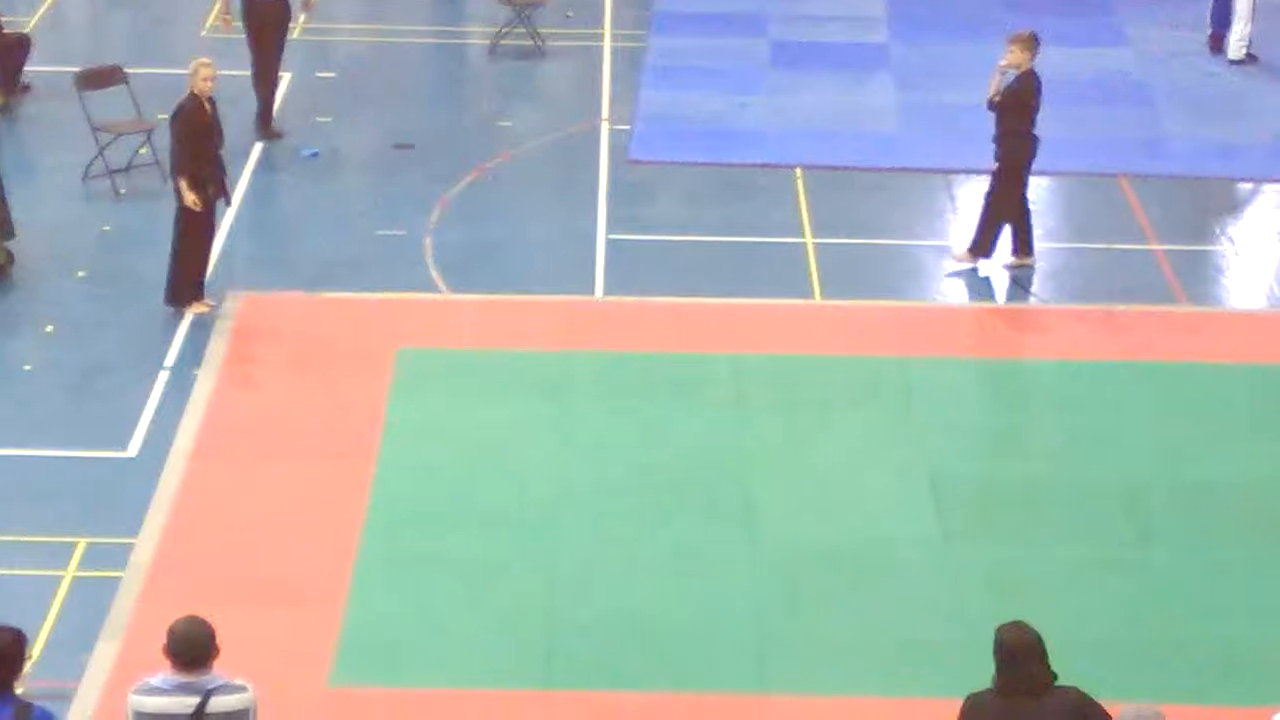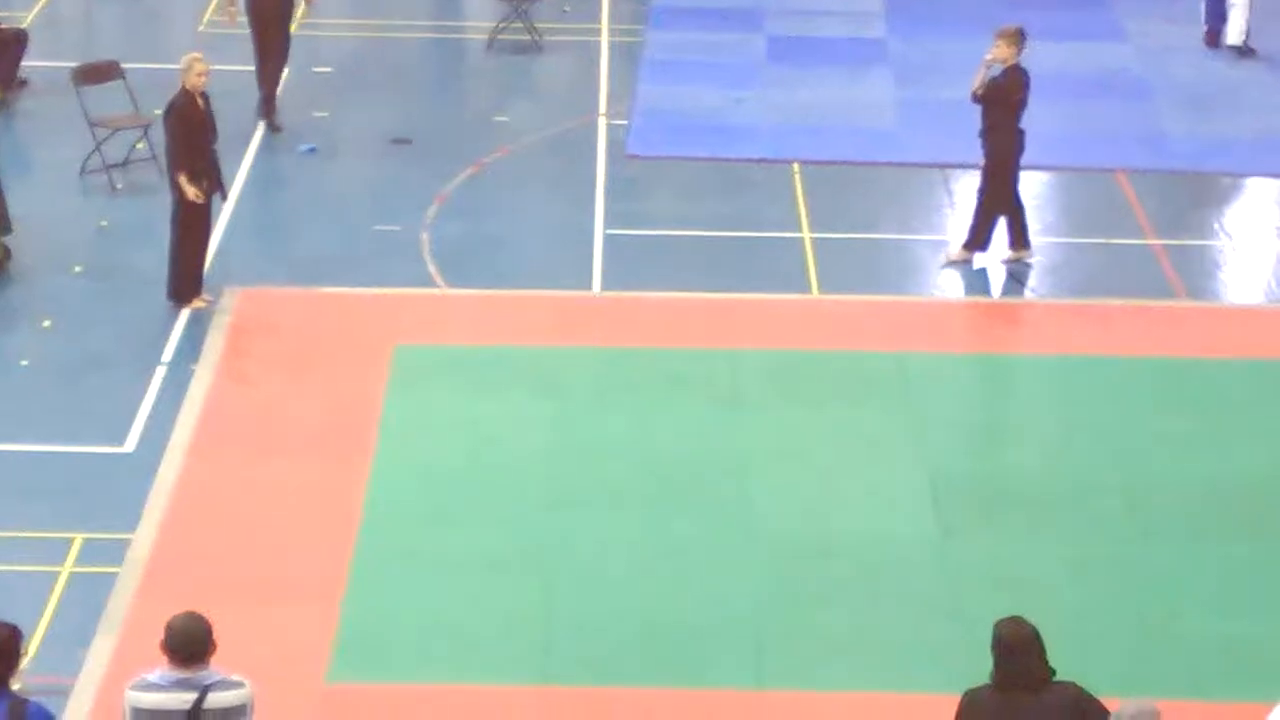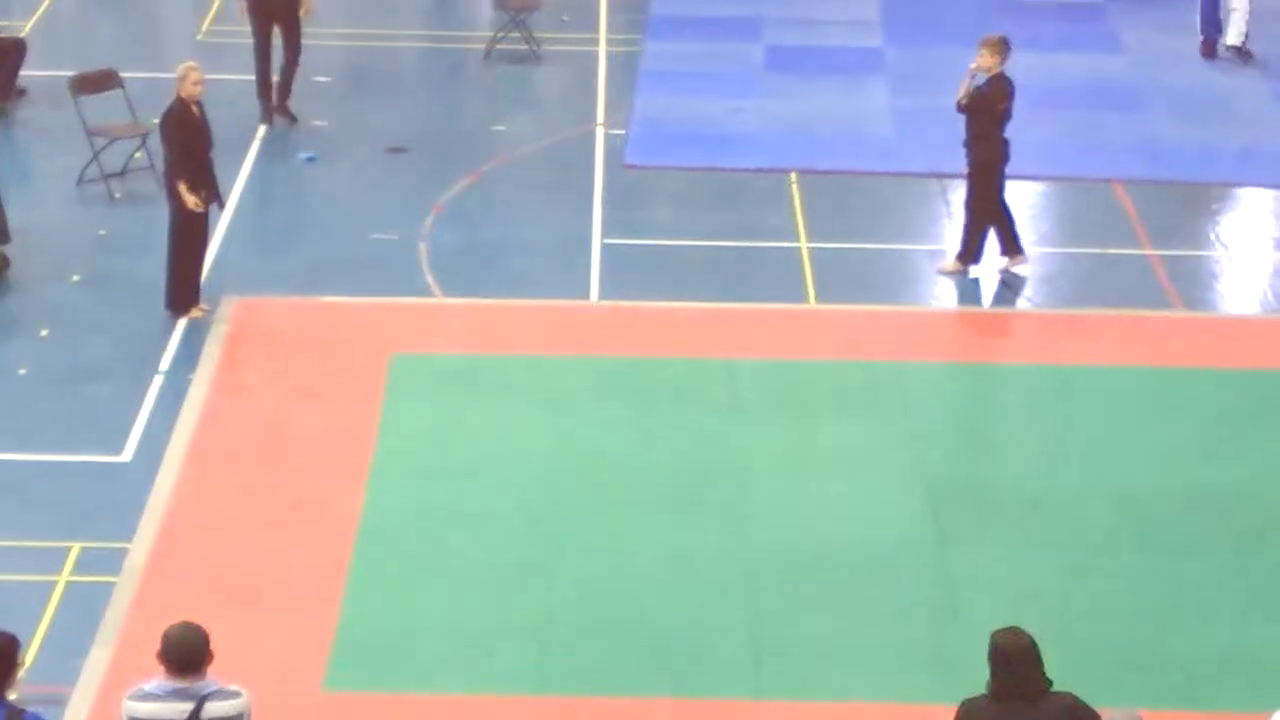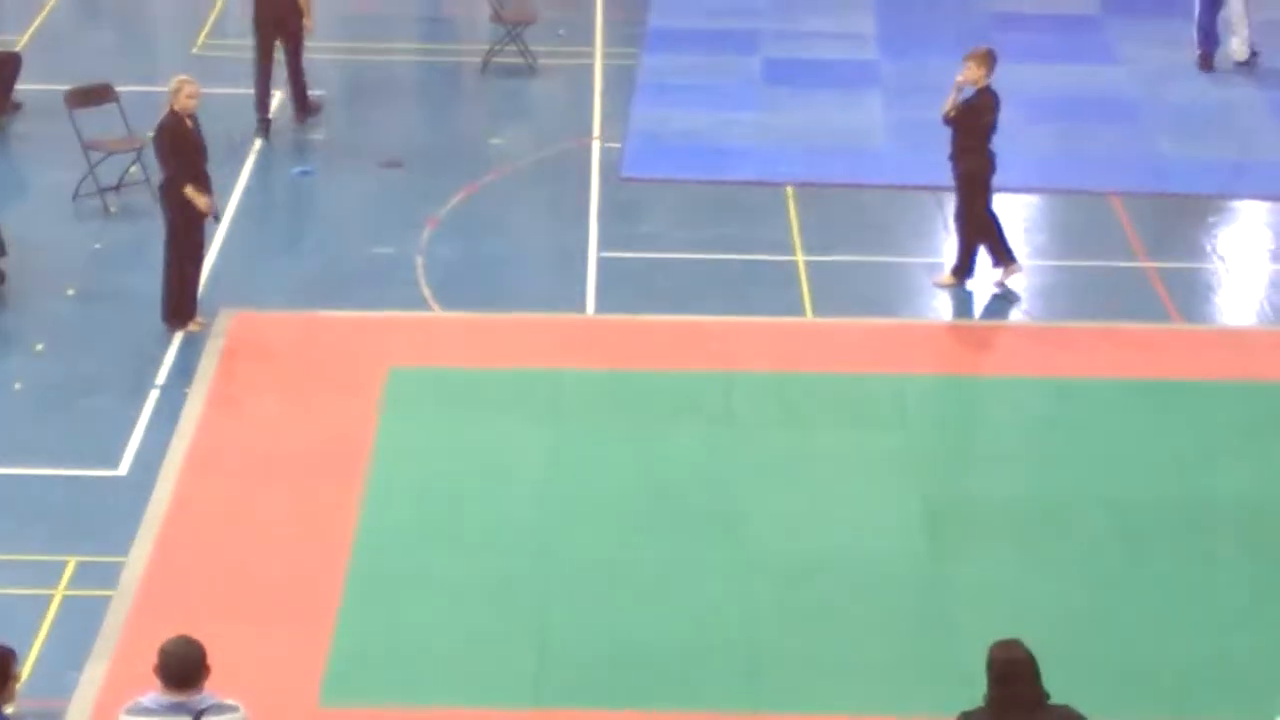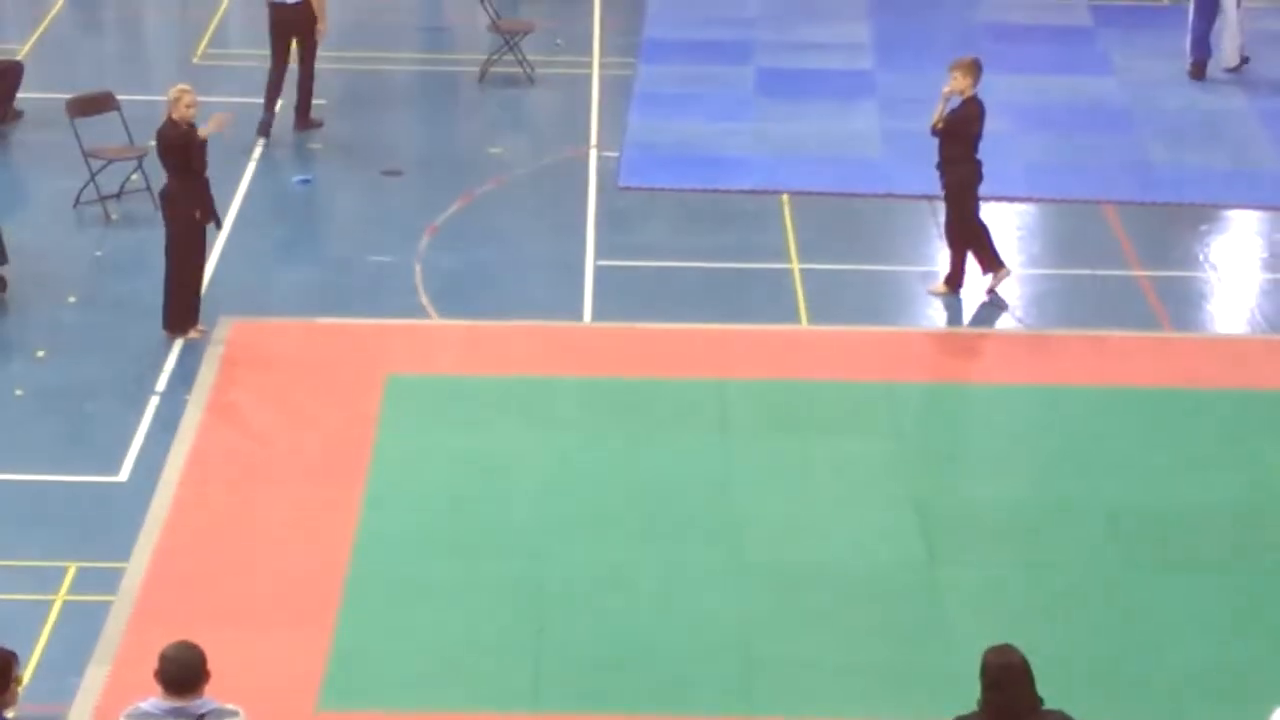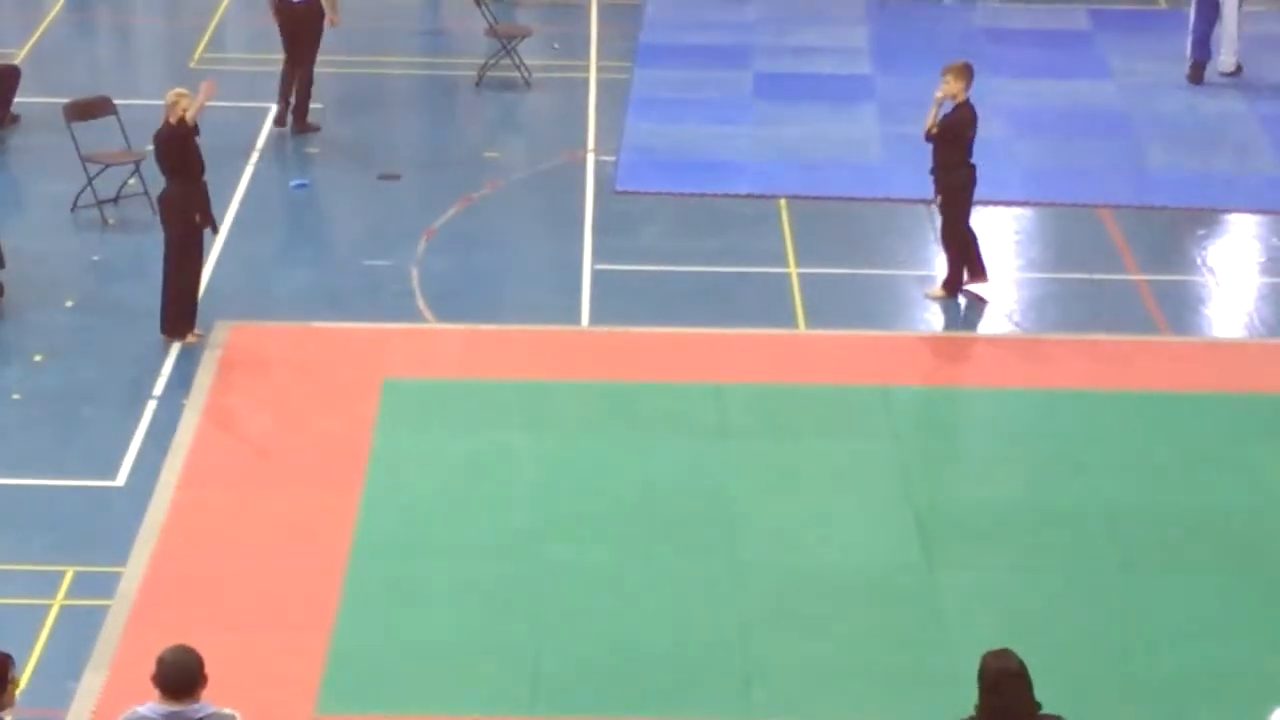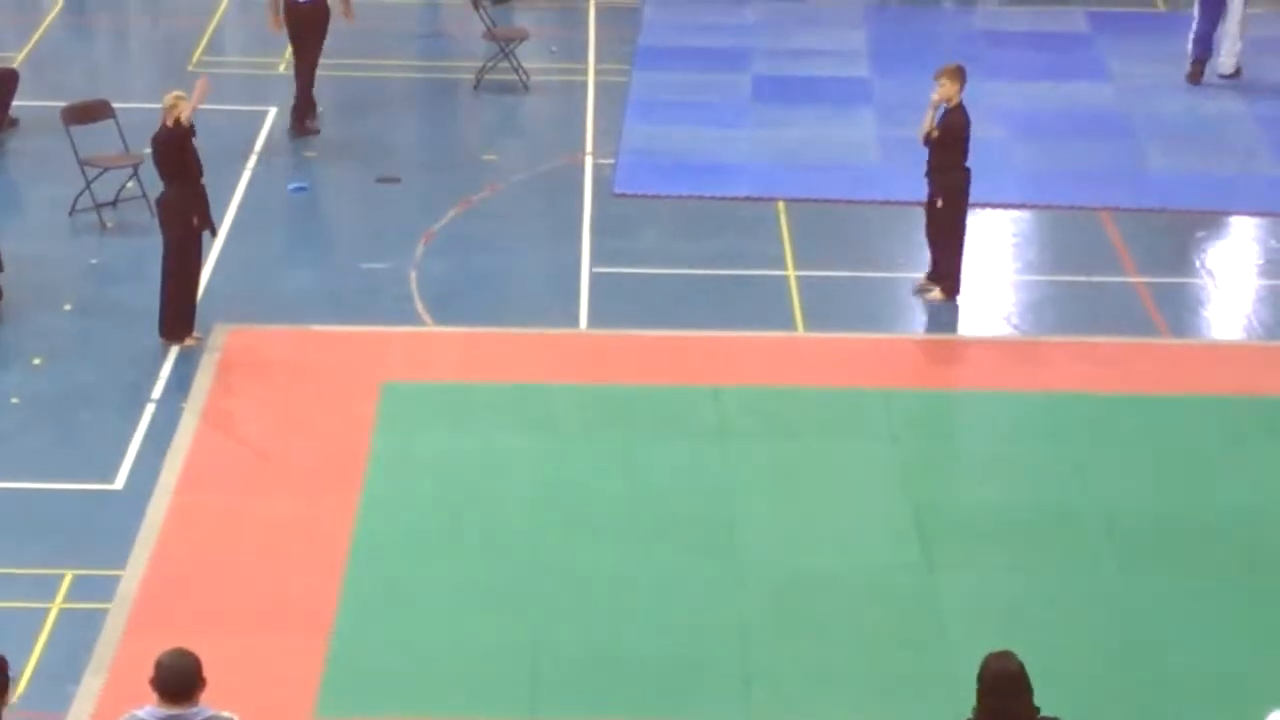
dt=0.2s
person 1, frame 1
left shoulder: (209, 104)
right shoulder: (185, 110)
right elbow: (178, 154)
left wrist: (218, 180)
right wrist: (185, 190)
left hip: (208, 180)
right hip: (192, 183)
left knee: (204, 238)
right knee: (188, 239)
left ankle: (196, 293)
right ankle: (182, 298)
person 1, frame 2
left shoulder: (203, 99)
right shoulder: (177, 107)
right elbow: (173, 150)
left wrist: (212, 176)
right wrist: (185, 184)
left hip: (203, 175)
right hip: (188, 178)
left knee: (201, 234)
right knee: (186, 235)
left ankle: (194, 289)
right ankle: (182, 294)
person 1, frame 3
left shoulder: (197, 108)
right shoulder: (173, 116)
right elbow: (173, 160)
left wrist: (208, 186)
right wrist: (184, 193)
left hip: (200, 184)
right hip: (185, 187)
left knee: (198, 243)
right knee: (184, 244)
left ankle: (191, 299)
right ankle: (180, 304)
person 1, frame 4
left shoulder: (191, 121)
right shoulder: (167, 128)
right elbow: (172, 171)
left wrist: (202, 195)
right wrist: (194, 196)
left hip: (195, 195)
right hip: (180, 199)
left knee: (193, 256)
right knee: (180, 257)
left ankle: (187, 313)
right ankle: (177, 317)
person 1, frame 5
left shoulder: (189, 130)
right shoulder: (167, 134)
right elbow: (187, 142)
left wrist: (204, 205)
right wrist: (210, 128)
left hip: (195, 202)
right hip: (179, 204)
left knee: (195, 263)
right knee: (181, 264)
left ankle: (189, 320)
right ankle: (177, 324)
person 1, frame 6
left shoulder: (183, 134)
right shoulder: (165, 137)
right elbow: (184, 127)
right wrist: (200, 101)
left hip: (191, 205)
right hip: (177, 207)
left knee: (192, 268)
right knee: (178, 268)
left ankle: (186, 324)
right ankle: (174, 329)
person 1, frame 7
left shoulder: (181, 136)
right shoulder: (162, 140)
right elbow: (179, 127)
right wrist: (194, 102)
left hip: (189, 208)
right hip: (175, 211)
left knee: (190, 270)
right knee: (177, 271)
left ankle: (184, 327)
right ankle: (173, 332)
person 2, frame 1
left shoulder: (1023, 85)
right shoulder: (1028, 81)
left elbow: (993, 103)
right elbow: (1005, 104)
left wrist: (998, 75)
right wrist: (1004, 76)
left hip: (1015, 148)
right hip: (1019, 146)
left knee: (997, 200)
right knee: (1015, 201)
left ankle: (976, 251)
right ankle: (1024, 252)
person 2, frame 2
left shoulder: (1007, 79)
right shoulder: (1017, 76)
left elbow: (977, 95)
right elbow: (993, 97)
left wrist: (984, 68)
right wrist: (989, 70)
left hip: (1001, 143)
right hip: (1007, 140)
left knee: (989, 196)
right knee: (1007, 195)
left ankle: (971, 247)
right ankle: (1020, 246)
person 2, frame 3
left shoulder: (991, 89)
right shoulder: (1002, 85)
left elbow: (961, 105)
left wrist: (969, 77)
left hip: (985, 152)
right hip: (992, 149)
left knee: (977, 206)
right knee: (993, 204)
left ankle: (965, 259)
right ankle: (1014, 252)
person 2, frame 4
left shoulder: (977, 102)
right shoulder: (987, 97)
left elbow: (948, 118)
right elbow: (963, 119)
left wrist: (956, 90)
left hip: (971, 166)
right hip: (977, 163)
left knee: (967, 218)
right knee: (981, 215)
left ankle: (960, 272)
right ankle: (1007, 261)
person 2, frame 5
left shoulder: (966, 112)
right shoulder: (972, 107)
left elbow: (936, 129)
right elbow: (949, 129)
left wrist: (943, 101)
right wrist: (948, 102)
left hip: (959, 175)
right hip: (964, 172)
left knee: (956, 228)
right knee: (970, 223)
left ankle: (953, 282)
right ankle: (996, 267)
person 2, frame 6
left shoulder: (960, 116)
right shoulder: (963, 112)
left elbow: (930, 134)
right elbow: (940, 134)
left wrist: (935, 106)
right wrist: (940, 107)
left hip: (954, 180)
right hip: (956, 176)
left knee: (952, 232)
right knee: (959, 228)
left ankle: (951, 285)
right ankle: (975, 272)
person 2, frame 7
left shoulder: (956, 119)
right shoulder: (951, 113)
left elbow: (928, 139)
left wrist: (931, 110)
left hip: (951, 183)
right hip: (944, 180)
left knee: (949, 234)
right knee: (935, 230)
left ankle: (949, 287)
right ankle: (936, 277)
